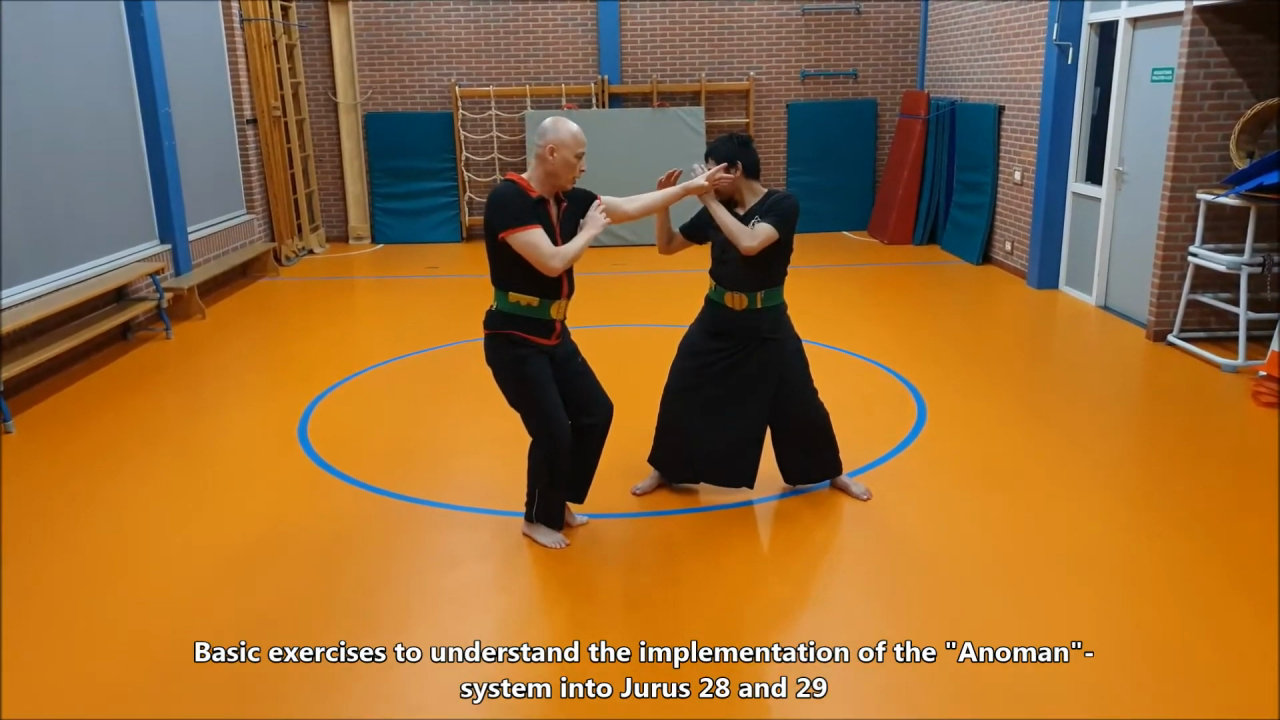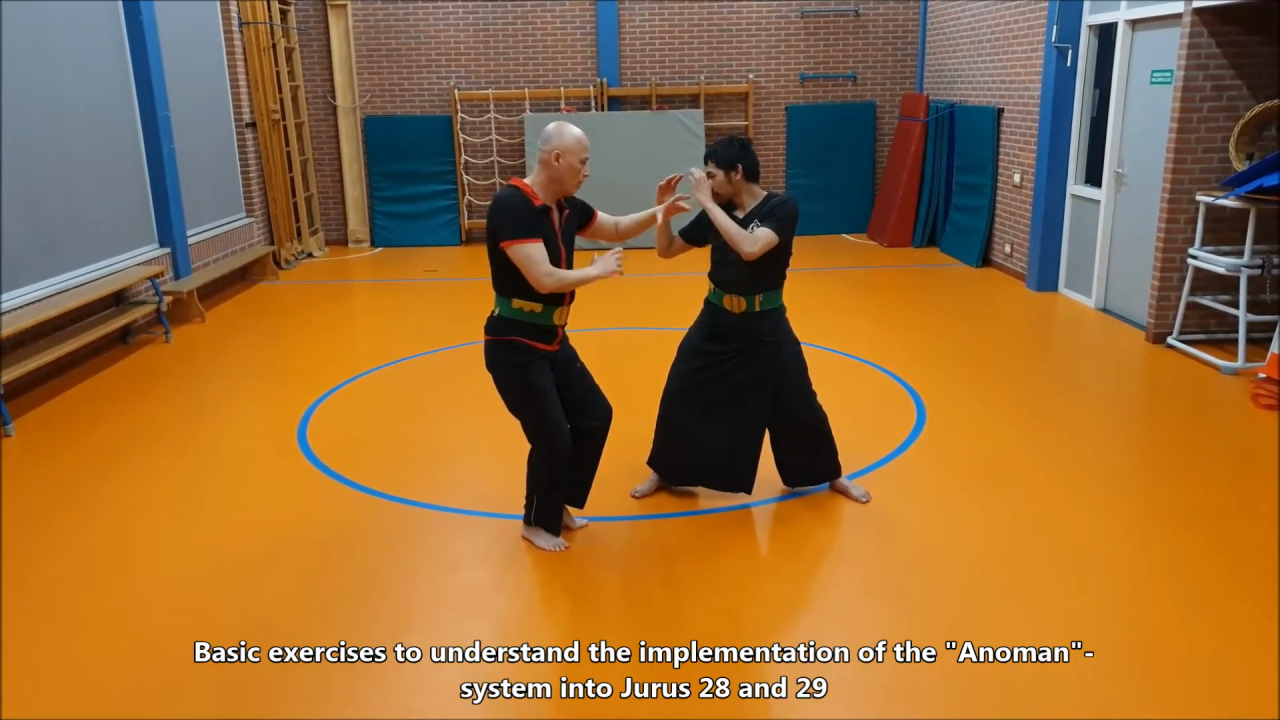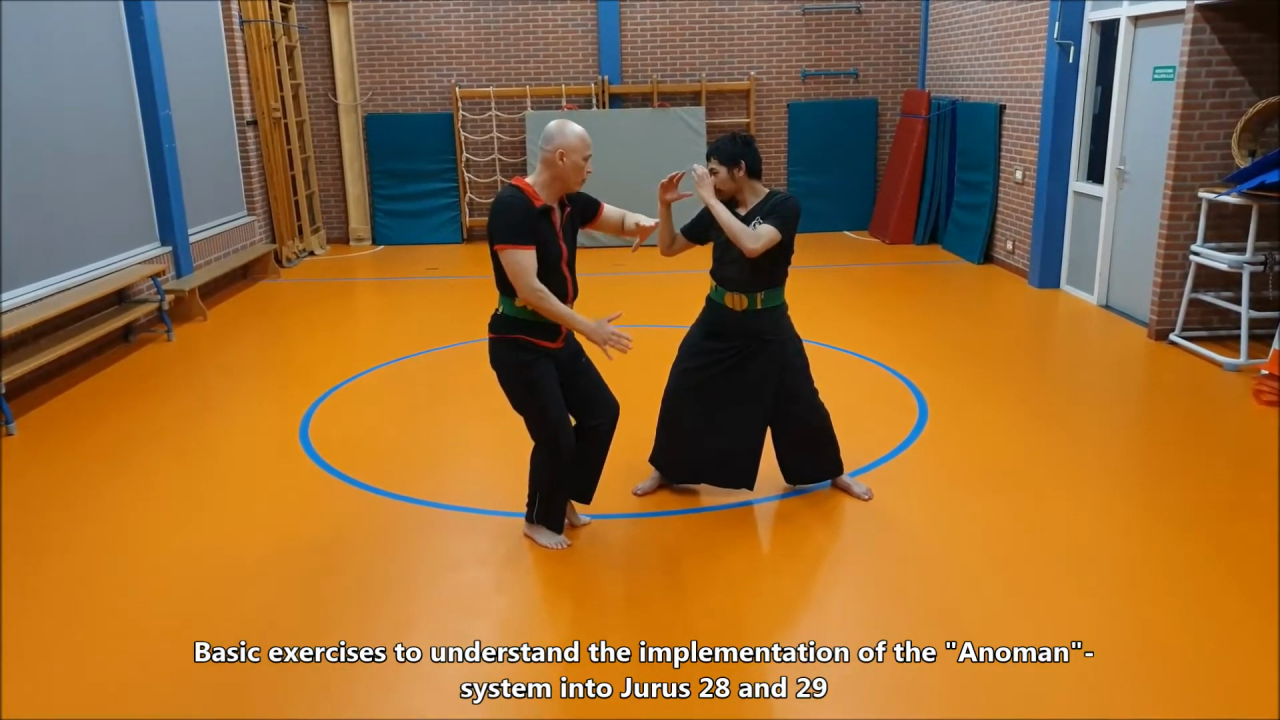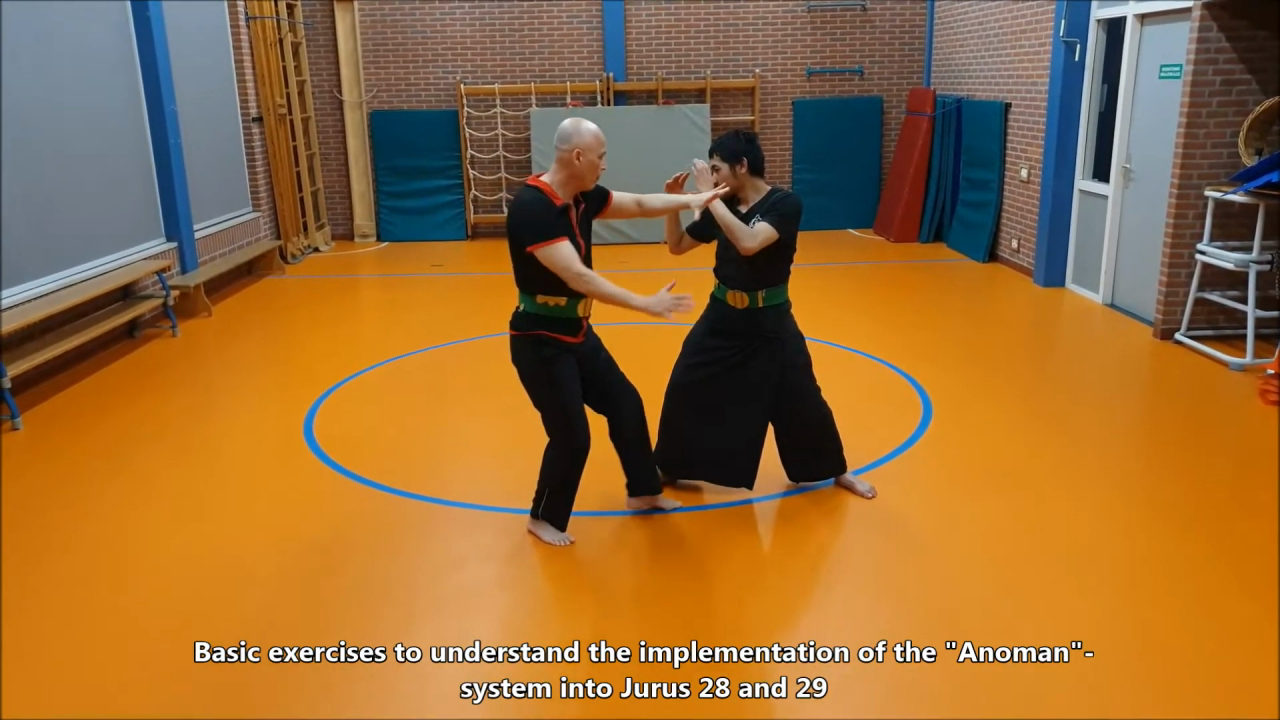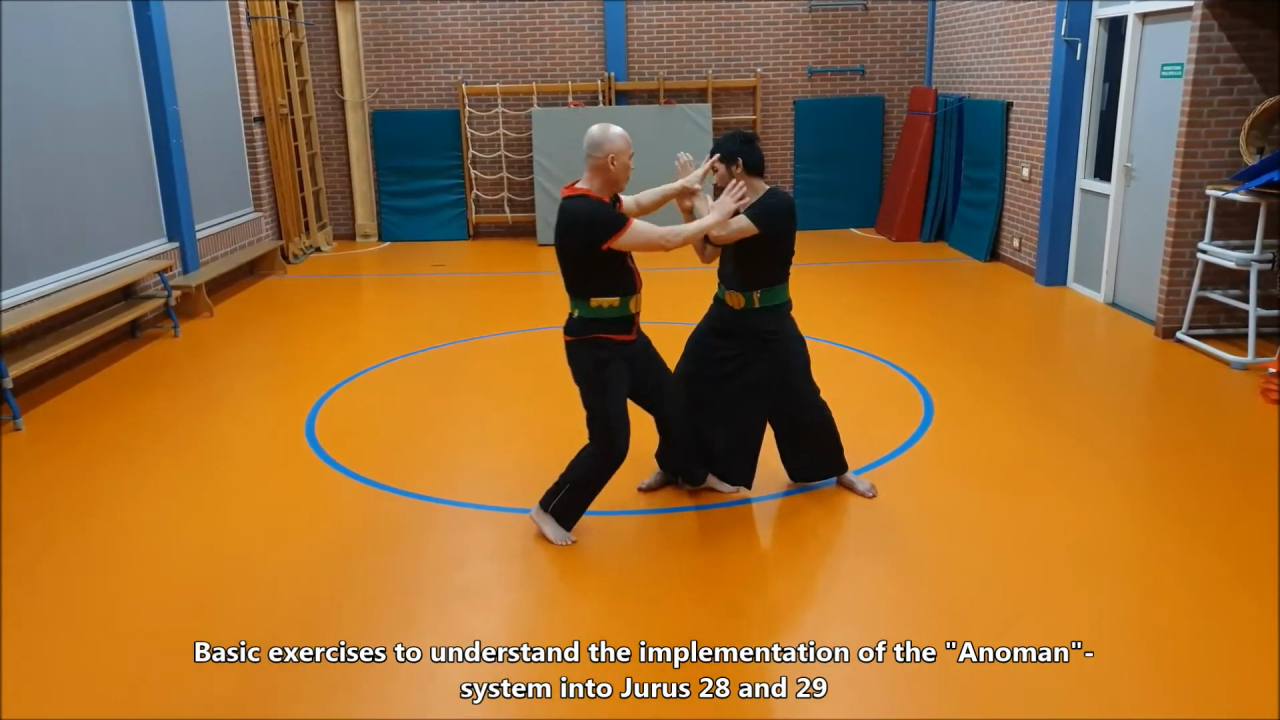
dt=0.5s
person 1, frame 1
left shoulder: (568, 199)
right shoulder: (507, 200)
left elbow: (628, 207)
right elbow: (552, 262)
left wrist: (690, 187)
right wrist: (590, 231)
left hip: (553, 333)
right hip: (514, 339)
left knee: (595, 413)
right knee: (552, 432)
left ankle: (558, 502)
right ankle: (539, 518)
person 1, frame 2
left shoulder: (566, 206)
right shoulder: (510, 206)
left elbow: (616, 229)
right elbow: (544, 279)
left wrist: (654, 214)
right wrist: (597, 270)
left hip: (551, 339)
right hip: (514, 345)
left knee: (594, 417)
right knee: (551, 437)
left ankle: (558, 504)
right ankle: (537, 523)
person 1, frame 3
left shoulder: (570, 202)
right shoulder: (511, 207)
left elbow: (620, 219)
right elbow: (528, 289)
left wrist: (639, 222)
right wrist: (588, 328)
left hip: (557, 336)
right hip: (519, 343)
left knee: (602, 413)
right knee: (555, 436)
left ankle: (564, 499)
right ankle: (540, 520)
person 1, frame 4
left shoulder: (581, 195)
right shoulder: (531, 206)
left elbow: (639, 204)
right elbow: (577, 277)
left wrist: (688, 200)
right wrist: (648, 303)
left hip: (576, 332)
right hip: (540, 340)
left knee: (624, 404)
right knee: (571, 436)
left ankle: (643, 491)
right ankle: (545, 518)
person 1, frame 5
left shoulder: (595, 199)
right shoulder: (585, 214)
left elbow: (634, 206)
right elbow: (662, 240)
left wrist: (684, 185)
right wrist: (713, 217)
left hip: (624, 333)
right hip: (596, 342)
left knee: (670, 401)
right knee: (610, 442)
right ankle: (552, 512)
person 2, frame 1
left shoulder: (782, 205)
right shoulder: (717, 209)
left elbow: (750, 243)
right elbow: (667, 246)
left wrist: (710, 201)
left hip: (766, 324)
right hip: (716, 319)
left knee: (800, 403)
right knee: (680, 396)
left ankle: (832, 473)
right ankle: (665, 470)
person 2, frame 2
left shoulder: (781, 209)
right shoulder: (717, 211)
left elbow: (750, 248)
right elbow: (666, 249)
left wrist: (706, 202)
right wrist: (663, 207)
left hip: (765, 326)
right hip: (715, 322)
left knee: (798, 406)
right knee: (679, 398)
left ankle: (832, 475)
right ankle: (664, 473)
person 2, frame 3
left shoulder: (784, 206)
right shoulder: (719, 210)
left elbow: (752, 245)
right elbow: (669, 248)
left wrist: (709, 199)
right wrist: (665, 205)
left hip: (766, 324)
right hip: (717, 319)
left knee: (800, 403)
right knee: (681, 395)
left ankle: (834, 473)
right ankle: (666, 470)
person 2, frame 4
left shoulder: (785, 204)
right shoulder: (722, 206)
left elbow: (749, 243)
right elbow: (676, 246)
left wrist: (709, 196)
left hip: (769, 320)
right hip: (722, 316)
left knee: (801, 401)
right knee: (684, 391)
left ankle: (838, 471)
right ankle: (669, 468)
person 2, frame 5
left shoulder: (778, 204)
left elbow: (720, 233)
right elbow: (705, 254)
left wrist: (693, 188)
right wrist: (688, 211)
left hip: (768, 321)
right hip: (725, 316)
left knee: (799, 401)
right knee: (685, 390)
left ankle: (839, 470)
right ankle: (673, 468)
